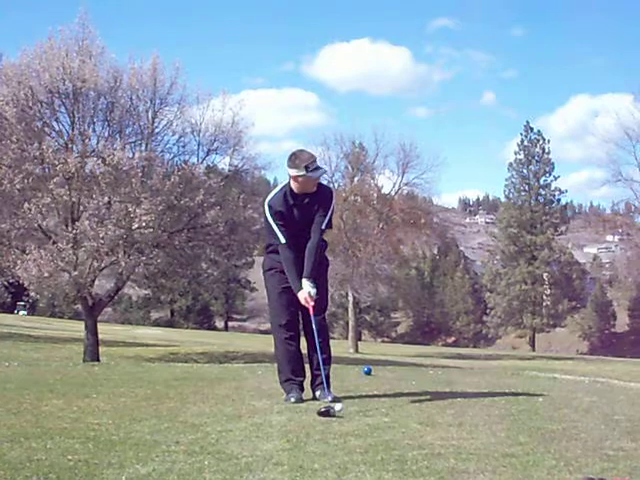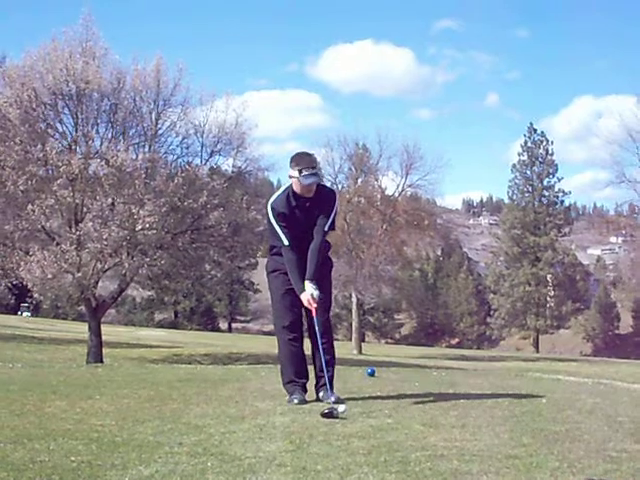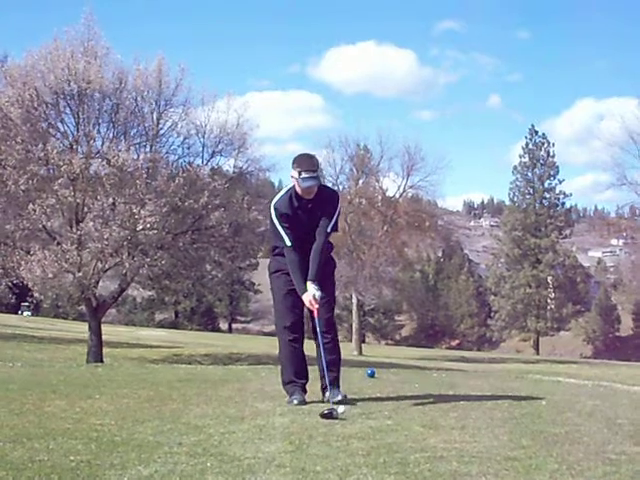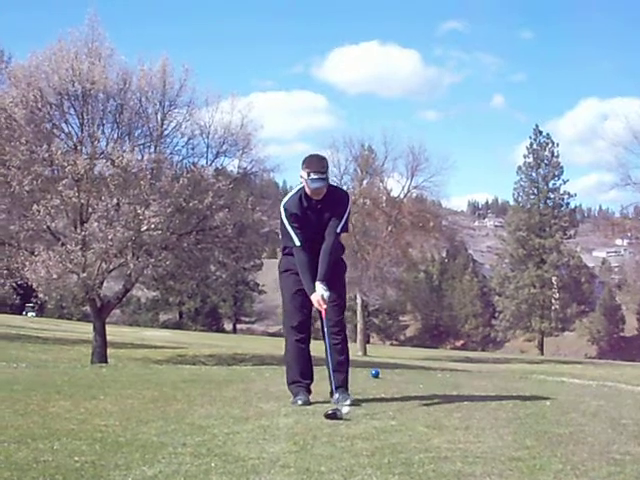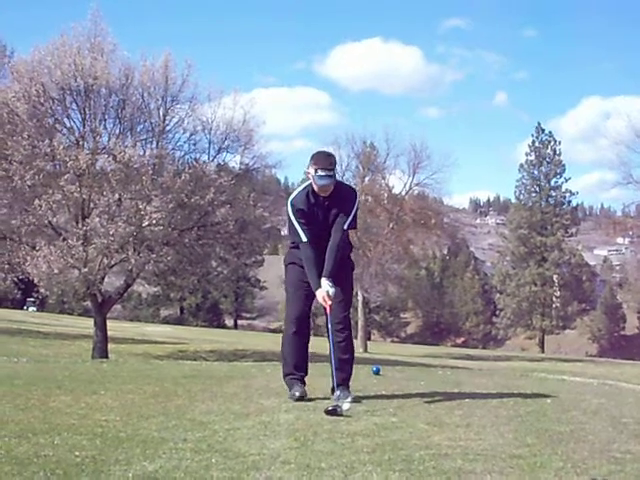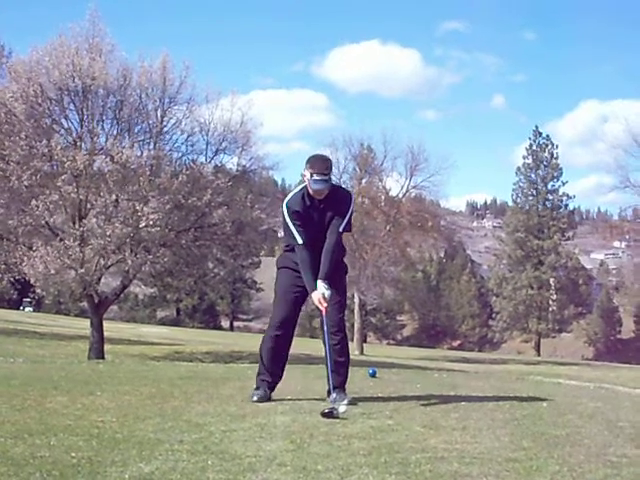
dt=0.2s
person 1, frame 1
left shoulder: (324, 195)
right shoulder: (274, 202)
left elbow: (316, 238)
right elbow: (285, 247)
left wrist: (308, 280)
right wrist: (298, 287)
left hip: (313, 263)
right hip: (280, 263)
left knee: (317, 322)
right knee: (284, 324)
left ankle: (321, 385)
right ankle: (292, 385)
person 1, frame 2
left shoulder: (327, 197)
right shoulder: (277, 203)
left elbow: (319, 239)
right elbow: (287, 248)
left wrist: (311, 281)
right wrist: (300, 289)
left hip: (317, 264)
right hip: (283, 265)
left knee: (321, 323)
right knee: (288, 325)
left ankle: (325, 386)
right ankle: (295, 387)
person 1, frame 3
left shoulder: (330, 197)
right shoulder: (280, 204)
left elbow: (321, 240)
right elbow: (290, 249)
left wrist: (312, 282)
right wrist: (302, 289)
left hip: (320, 264)
right hip: (285, 266)
left knee: (326, 323)
right knee: (289, 326)
left ankle: (331, 385)
right ankle: (295, 388)
person 1, frame 4
left shoulder: (341, 198)
right shoulder: (290, 204)
left elbow: (330, 241)
right elbow: (299, 249)
left wrist: (321, 282)
right wrist: (311, 290)
left hip: (330, 266)
right hip: (296, 265)
left knee: (335, 324)
right knee: (296, 326)
left ankle: (340, 388)
right ankle: (300, 388)
person 1, frame 5
left shoulder: (348, 195)
right shoulder: (297, 200)
left elbow: (338, 238)
right elbow: (306, 245)
left wrist: (327, 278)
right wrist: (316, 285)
left hip: (337, 263)
right hip: (302, 261)
left knee: (341, 321)
right knee: (296, 318)
left ankle: (341, 385)
right ankle: (295, 380)
person 1, frame 6
left shoulder: (344, 198)
right shoulder: (293, 202)
left elbow: (333, 240)
right elbow: (302, 247)
left wrist: (323, 281)
right wrist: (311, 288)
left hip: (330, 266)
right hip: (294, 264)
left knee: (335, 324)
right knee: (280, 321)
left ankle: (337, 388)
right ankle: (265, 383)
